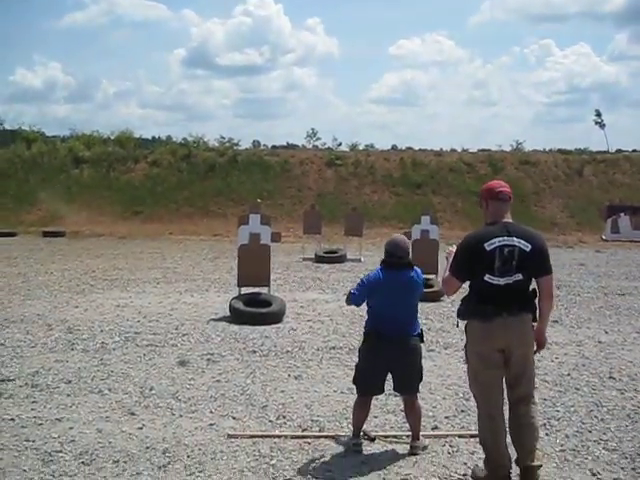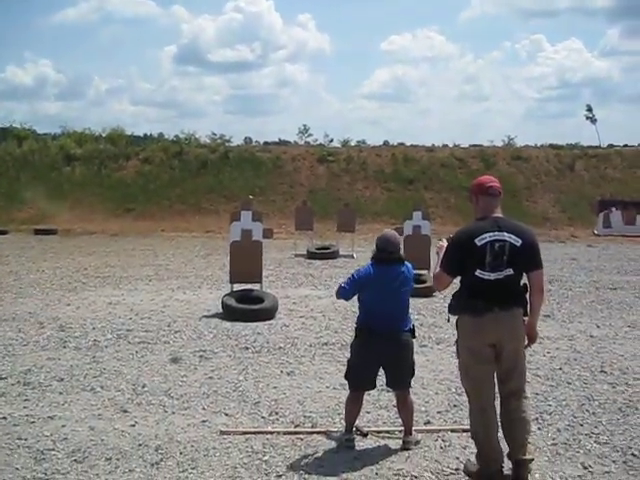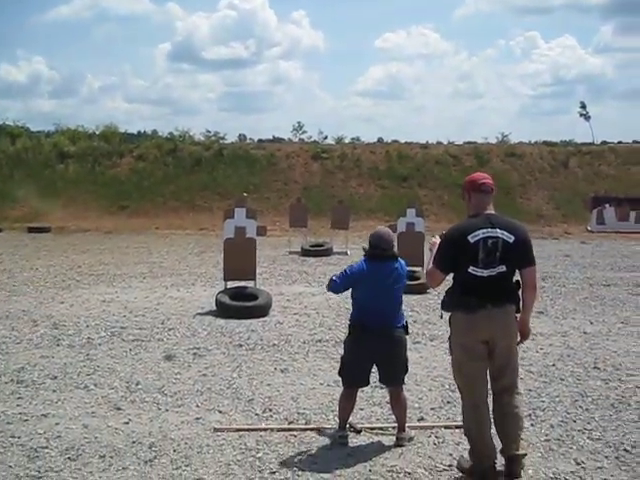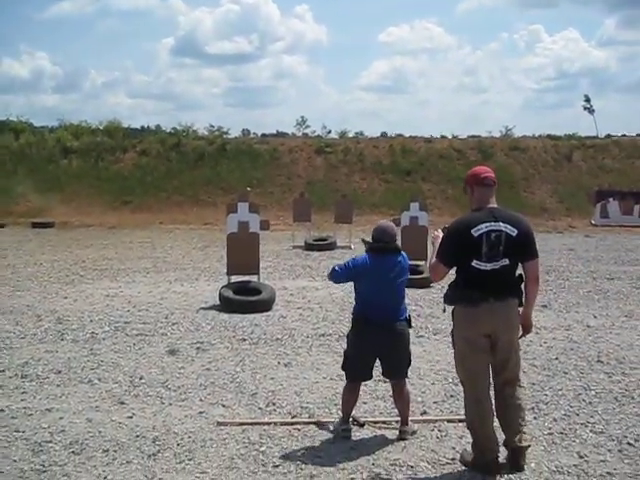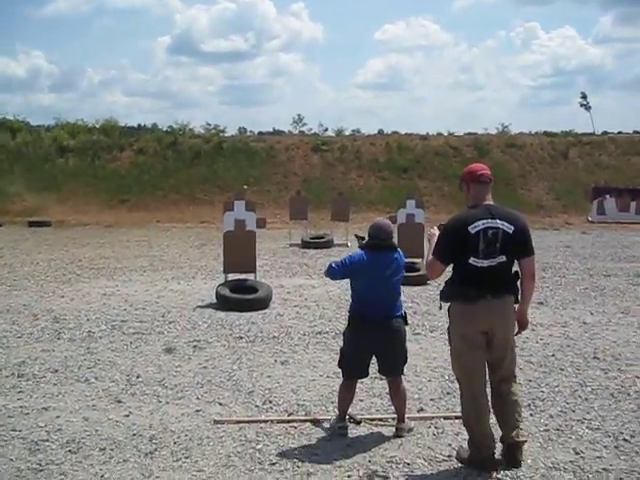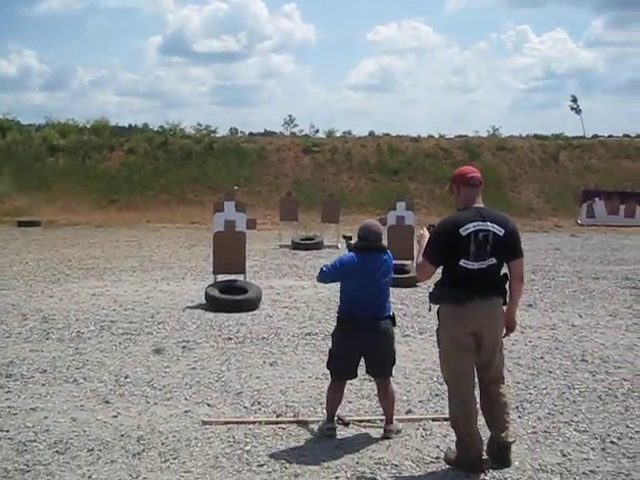
dt=0.1s
person 1, frame 1
left shoulder: (474, 241)
right shoulder: (534, 240)
left elbow: (449, 288)
right elbow: (547, 292)
left wrist: (451, 258)
right wrist: (541, 328)
left hip: (484, 328)
right hip: (521, 326)
left knee: (490, 404)
right knee: (524, 400)
person 1, frame 2
left shoulder: (465, 236)
right shoulder: (524, 235)
left elbow: (440, 283)
right elbow: (538, 287)
left wrist: (442, 252)
right wrist: (532, 322)
left hip: (475, 323)
right hip: (512, 321)
left knee: (481, 398)
right knee: (515, 395)
person 1, frame 3
left shoulder: (458, 233)
right shoulder: (517, 231)
left elbow: (433, 280)
right elbow: (530, 283)
left wrist: (435, 249)
right wrist: (525, 319)
left hip: (467, 319)
right hip: (504, 317)
left knee: (474, 394)
right knee: (508, 391)
person 1, frame 4
left shoulder: (461, 227)
right shoulder: (519, 224)
left elbow: (436, 274)
right elbow: (533, 276)
left wrist: (438, 243)
right wrist: (527, 312)
left hip: (470, 313)
right hip: (506, 311)
left knee: (476, 388)
right knee: (510, 384)
left ankle: (485, 456)
right ankle: (516, 450)
person 1, frame 5
left shoulder: (458, 223)
right shoulder: (516, 221)
left elbow: (432, 271)
right elbow: (529, 274)
left wrist: (434, 240)
right wrist: (523, 309)
left hip: (467, 310)
right hip: (502, 307)
left knee: (472, 384)
right knee: (505, 380)
left ankle: (482, 452)
right ankle: (513, 444)
person 1, frame 6
left shoulder: (448, 226)
right shoulder: (505, 224)
left elbow: (423, 273)
right elbow: (517, 276)
left wrist: (423, 242)
right wrist: (511, 311)
left hip: (456, 312)
right hip: (491, 310)
left knee: (460, 386)
right knee: (493, 382)
left ankle: (469, 454)
right ankle: (501, 445)
person 2, frame 1
left shoulder: (374, 278)
right shoulder: (417, 276)
left elbow: (351, 300)
left hip: (376, 343)
right hip: (408, 344)
left knee: (364, 395)
right knee: (410, 396)
left ankle: (355, 438)
right ankle: (416, 441)
person 2, frame 2
left shoulder: (365, 273)
right shoulder: (407, 271)
left elbow: (341, 294)
left hip: (368, 339)
right hip: (399, 339)
left knee: (357, 390)
right knee: (403, 392)
left ankle: (348, 434)
right ankle: (408, 436)
person 2, frame 3
left shoulder: (359, 269)
right shoulder: (400, 267)
left elbow: (332, 286)
left hip: (361, 335)
right hip: (393, 336)
left knee: (350, 387)
right knee: (396, 388)
left ankle: (341, 431)
right ankle: (402, 433)
person 2, frame 4
left shoulder: (361, 263)
right shoulder: (403, 261)
left elbow: (333, 276)
left hip: (364, 329)
right hip: (396, 329)
left knee: (353, 380)
right knee: (399, 382)
left ankle: (344, 424)
right ankle: (405, 426)
person 2, frame 5
left shoulder: (358, 259)
right shoulder: (398, 258)
left elbow: (330, 272)
left hip: (360, 326)
right hip: (392, 326)
left knee: (350, 378)
right knee: (395, 379)
left ankle: (341, 422)
right ankle: (401, 423)
person 2, frame 6
left shoulder: (348, 261)
right shoulder: (387, 259)
left elbow: (322, 277)
right wrist: (355, 252)
left hip: (349, 327)
right hip: (380, 328)
left knee: (338, 379)
right knee: (383, 380)
left ankle: (329, 423)
right ankle: (390, 425)
